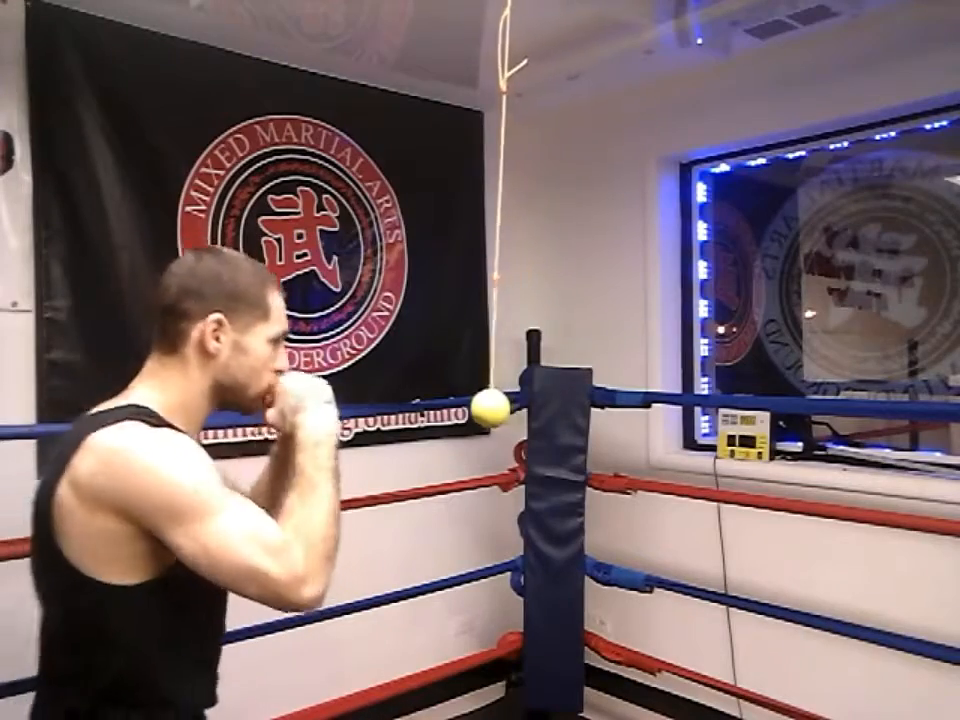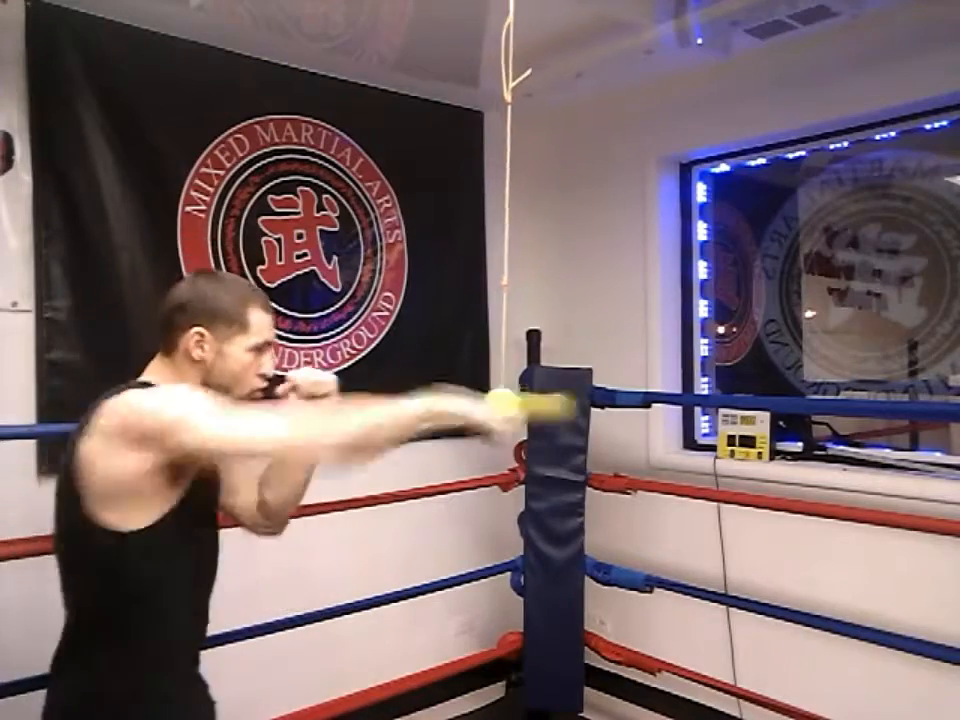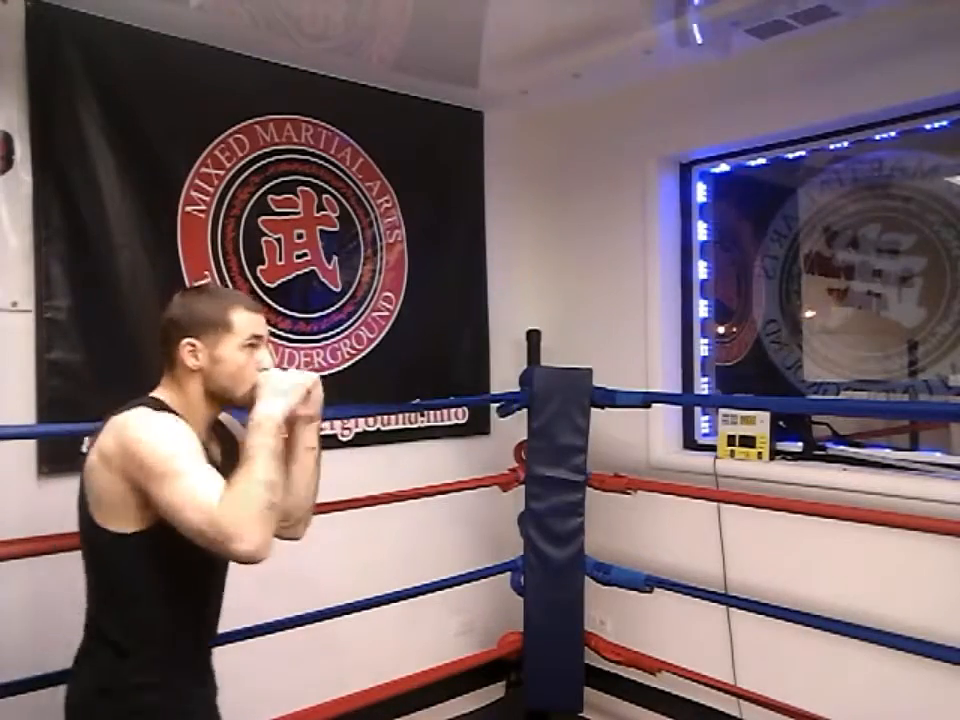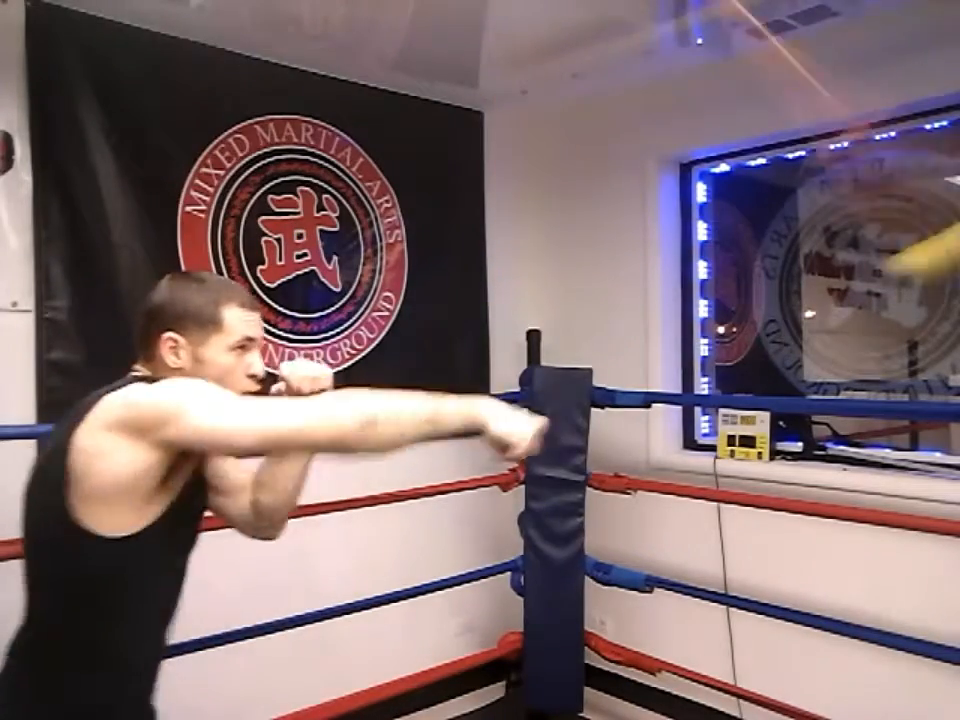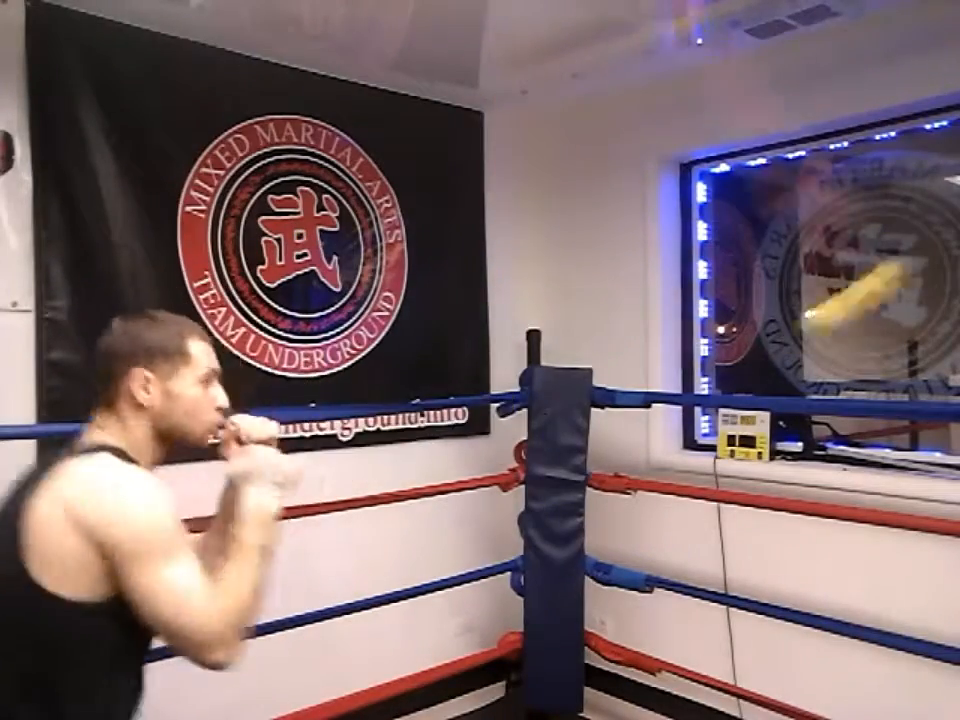
dt=0.4s
person 1, frame 1
left shoulder: (121, 435)
right shoulder: (140, 453)
left elbow: (250, 539)
right elbow: (298, 578)
left wrist: (292, 442)
right wrist: (318, 431)
person 1, frame 2
left shoulder: (184, 427)
right shoulder: (141, 415)
left elbow: (264, 512)
right elbow: (309, 436)
left wrist: (303, 415)
right wrist: (450, 407)
person 1, frame 3
left shoulder: (220, 432)
right shoulder: (145, 432)
left elbow: (289, 521)
right elbow: (244, 537)
left wrist: (303, 425)
right wrist: (268, 418)
person 1, frame 4
left shoulder: (178, 430)
right shoulder: (152, 409)
left elbow: (260, 516)
right elbow: (337, 424)
left wrist: (295, 414)
right wrist: (476, 411)
person 1, frame 5
left shoulder: (80, 476)
right shoulder: (118, 491)
left elbow: (198, 579)
right elbow: (216, 641)
left wrist: (241, 485)
right wrist: (260, 504)
